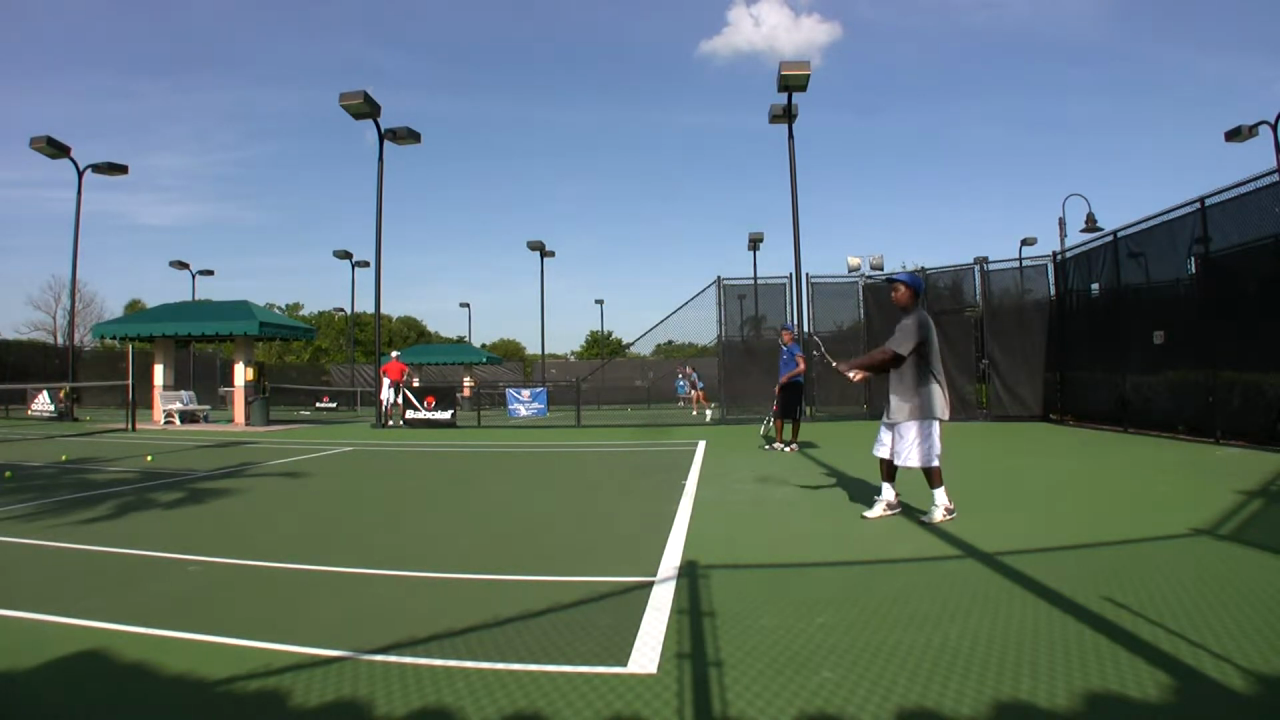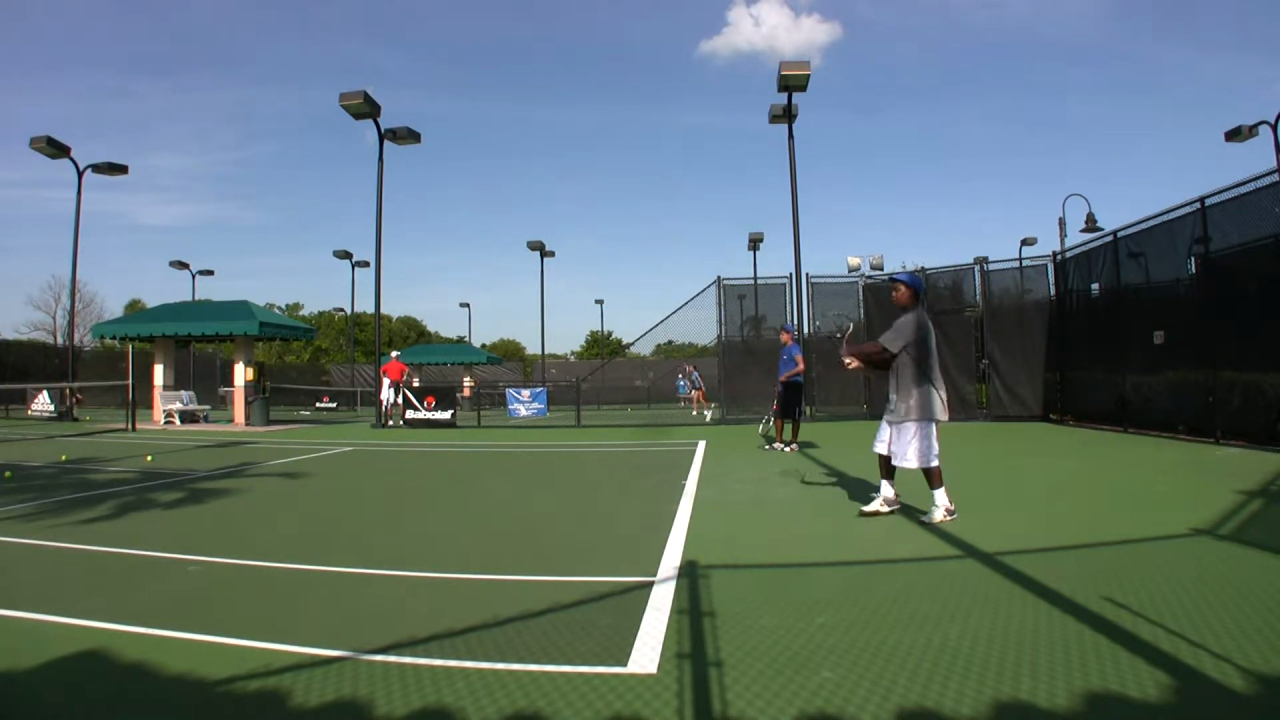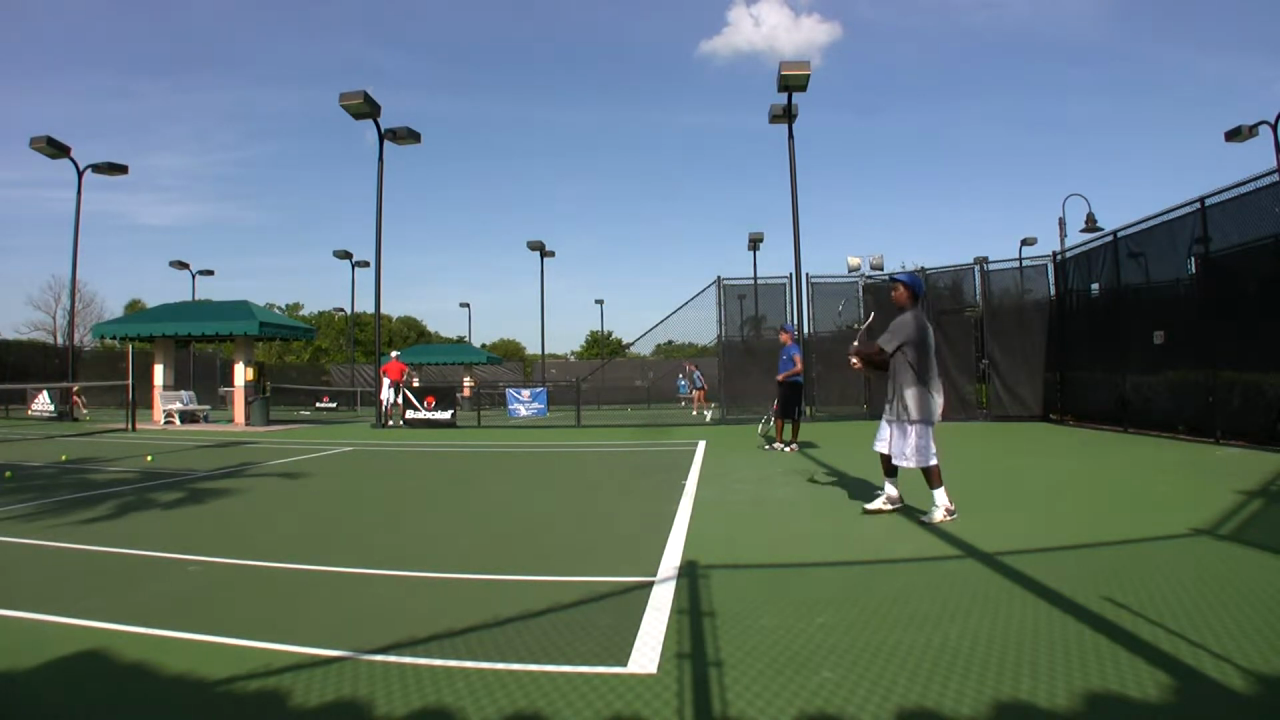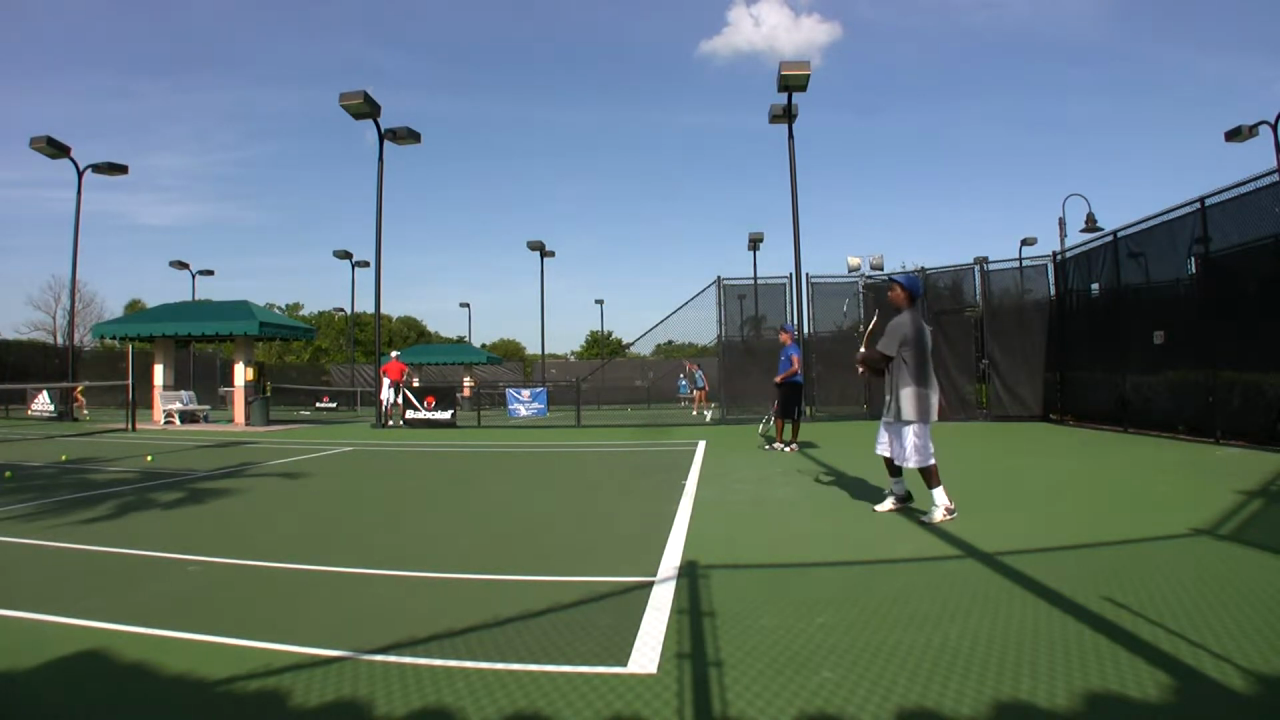
dt=0.1s
person 1, frame 1
left shoulder: (916, 321)
right shoulder: (907, 322)
left elbow: (887, 354)
right elbow: (890, 362)
left wrist: (854, 364)
right wrist: (865, 370)
left hip: (922, 397)
right hip: (900, 399)
left knee: (924, 453)
right knee: (885, 448)
left ankle: (943, 505)
right ankle: (889, 501)
person 1, frame 2
left shoulder: (912, 321)
right shoulder: (906, 321)
left elbow: (878, 348)
right elbow: (888, 359)
left wrist: (851, 351)
right wrist: (861, 361)
left hip: (919, 398)
right hip: (900, 398)
left knee: (923, 454)
right knee: (885, 446)
left ankle: (944, 505)
right ankle: (887, 497)
person 1, frame 3
left shoulder: (905, 322)
right shoulder: (913, 321)
left elbow: (876, 351)
right elbow: (891, 359)
left wrist: (856, 351)
right wrist: (865, 361)
left hip: (917, 397)
right hip: (900, 397)
left knee: (920, 453)
right knee: (885, 445)
left ankle: (943, 506)
right ankle: (891, 495)
person 1, frame 4
left shoulder: (901, 322)
right shoulder: (910, 322)
left elbow: (878, 356)
left wrist: (862, 358)
right wrist: (870, 366)
left hip: (914, 398)
right hip: (899, 398)
left knee: (918, 453)
right knee: (888, 447)
left ankle: (944, 505)
right ankle: (900, 494)
